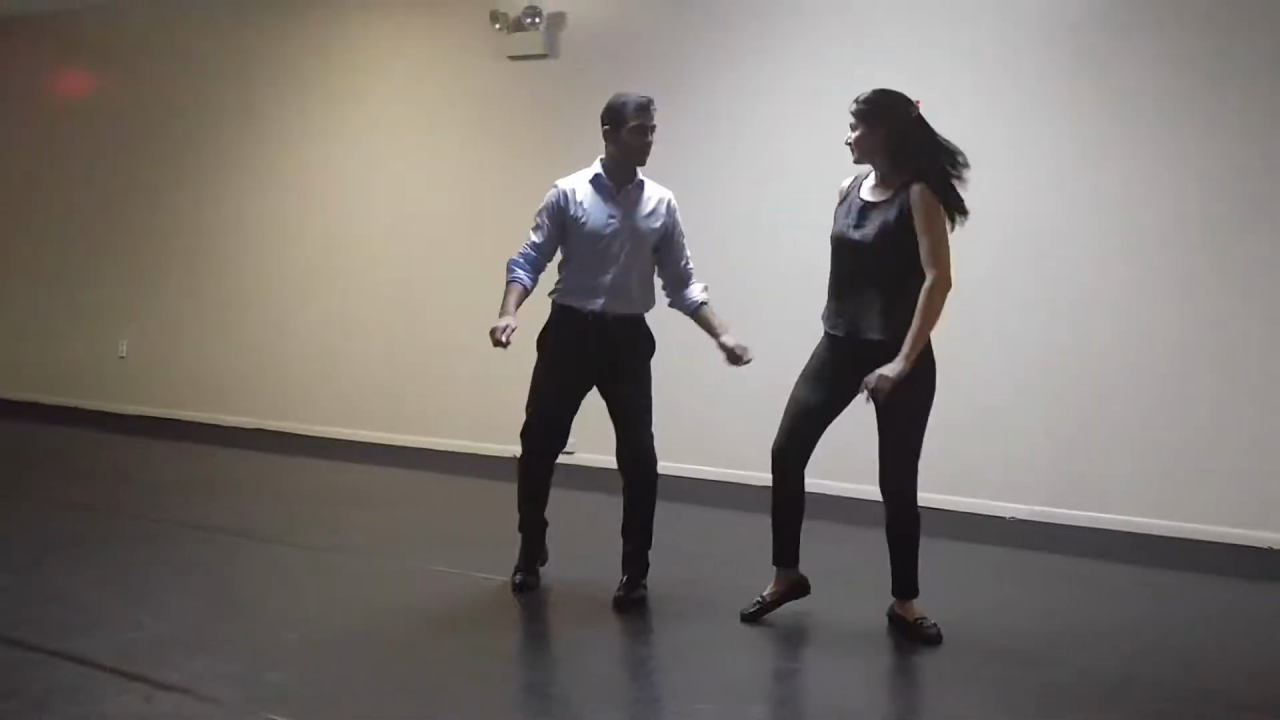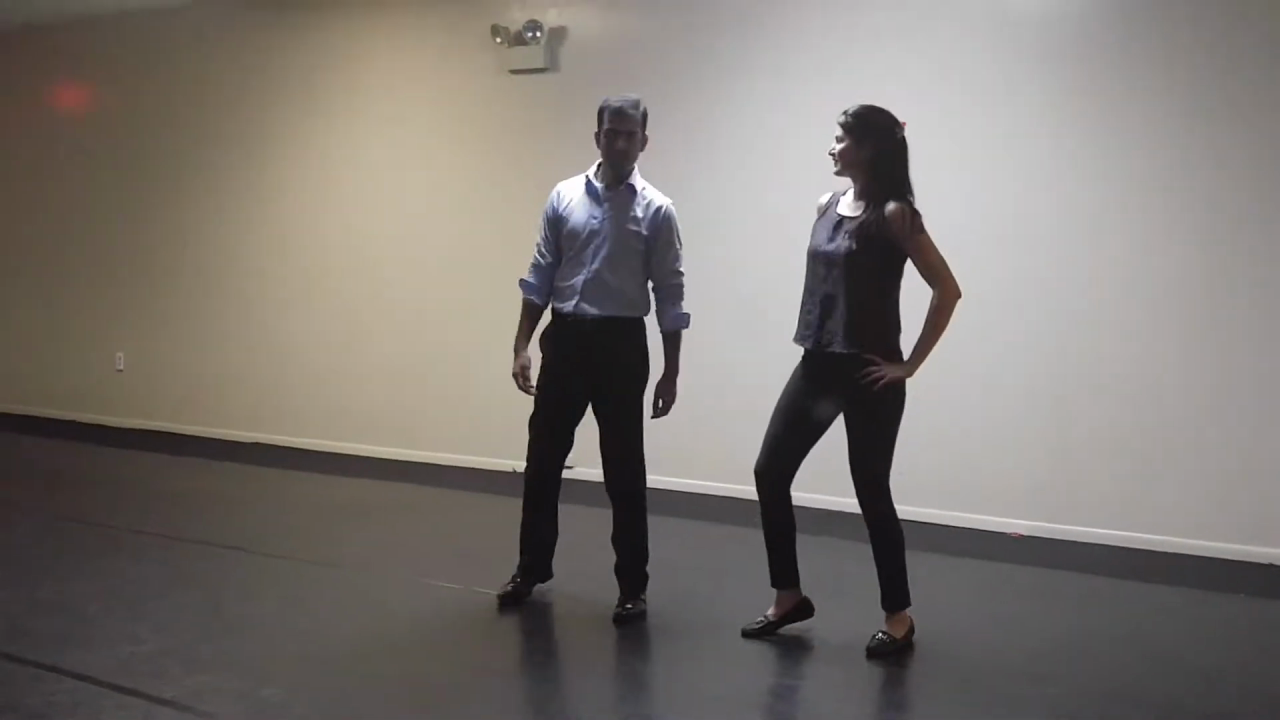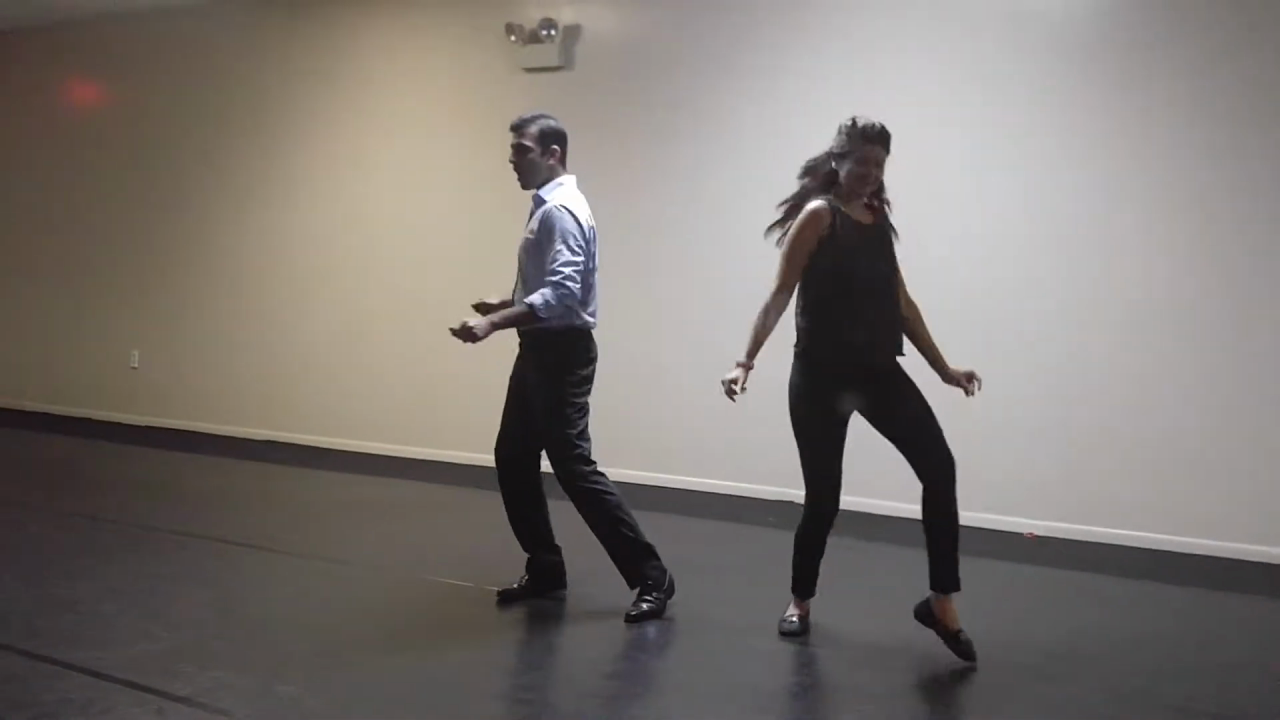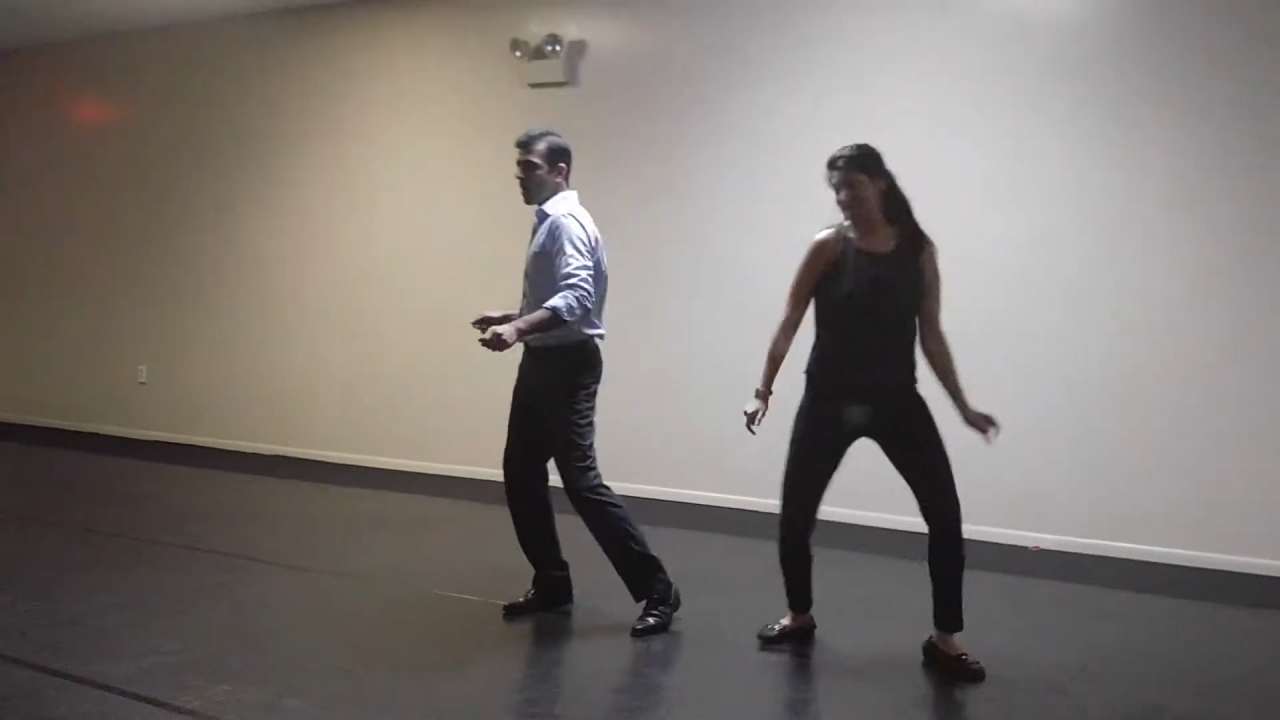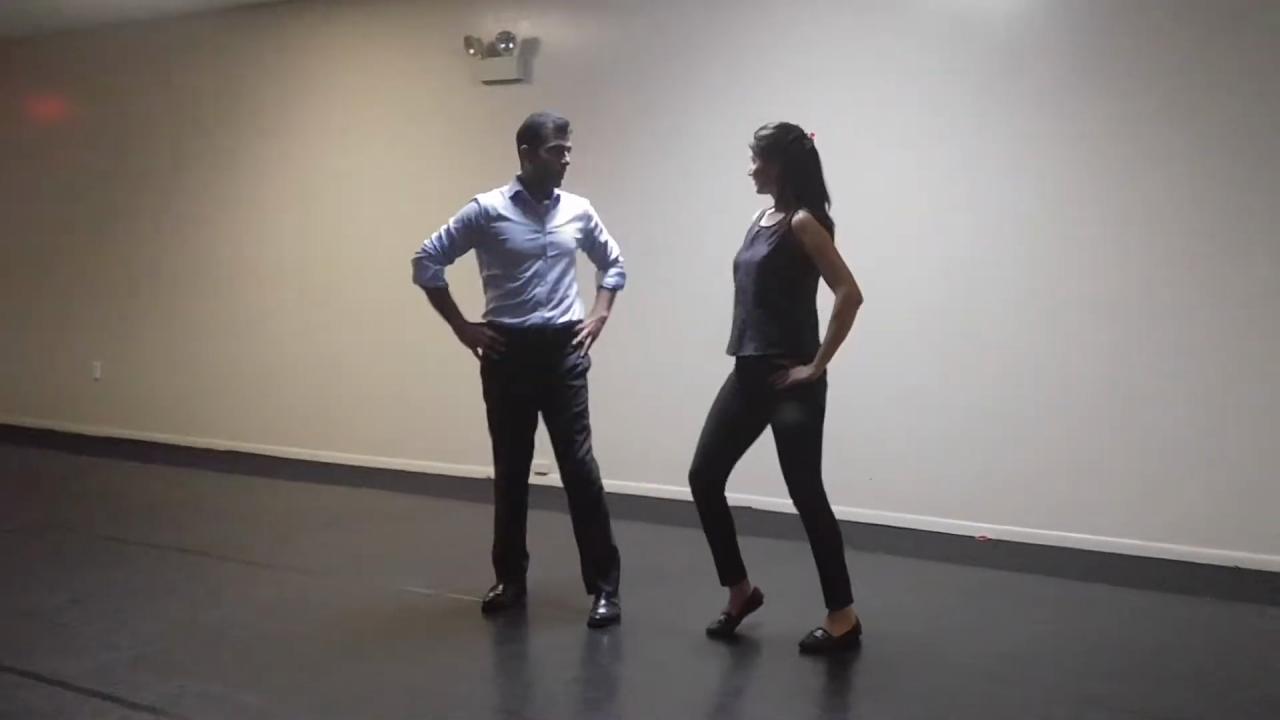
dt=1s
person 1, frame 1
left shoulder: (918, 195)
right shoulder: (850, 190)
left elbow: (938, 278)
left wrist: (906, 359)
left hip: (894, 358)
right hip: (839, 349)
left knee: (898, 482)
right knee: (786, 455)
left ankle: (905, 602)
right ankle: (786, 575)
person 1, frame 2
left shoulder: (894, 214)
right shoulder: (826, 206)
left elbow: (947, 290)
left wrist: (911, 364)
right wrist: (817, 339)
left hip: (869, 373)
right hip: (817, 366)
left knee: (872, 493)
right knee: (769, 473)
left ankle: (898, 616)
right ankle: (788, 597)
person 1, frame 3
left shoulder: (882, 223)
right shoulder: (816, 216)
left elbow: (899, 301)
right elbow: (780, 295)
left wrist: (941, 366)
right wrist: (746, 363)
left hip: (881, 371)
right hip: (821, 375)
left knee: (939, 470)
right knee: (822, 499)
left ankle: (941, 602)
right ankle: (799, 602)
person 1, frame 4
left shoulder: (917, 251)
right shoulder: (828, 245)
left elbow: (929, 333)
right elbow: (790, 323)
left wrist: (962, 403)
right wrist: (762, 391)
left hip: (894, 399)
right hip: (828, 400)
left knee: (945, 515)
right knee: (796, 516)
left ankle: (944, 639)
right ankle: (800, 615)
person 1, frame 5
left shoulder: (802, 223)
right shoulder: (761, 221)
left elbow: (849, 293)
left wrist: (818, 365)
right wrist: (747, 359)
left hip: (790, 379)
right hip: (748, 373)
left knee: (806, 494)
right knee: (704, 478)
left ankle: (843, 615)
right ankle: (740, 590)
person 2, frame 1
left shoulder: (661, 204)
right shoulder: (568, 193)
left elbow: (682, 283)
right elbow: (531, 260)
left wrist: (721, 335)
right wrist: (508, 313)
left hip: (627, 339)
right hip: (569, 333)
left knee: (638, 460)
right knee: (539, 448)
left ankle: (635, 571)
right ankle: (530, 555)
person 2, frame 2
left shoulder: (656, 209)
right shoulder: (564, 196)
left elbow: (670, 296)
right elbow: (541, 277)
left wrist: (670, 371)
right wrist: (522, 344)
left hip: (620, 344)
right hip: (564, 339)
left knee: (623, 469)
right knee: (543, 456)
left ankle: (632, 586)
right ankle: (532, 567)
person 2, frame 3
left shoulder: (560, 209)
right shoulder: (546, 207)
left elbow: (560, 294)
left wrist: (492, 323)
right wrist: (500, 305)
left hip: (562, 353)
right hip: (538, 351)
left knee: (575, 469)
right knee: (513, 458)
left ankle: (652, 578)
right ankle: (545, 569)
person 2, frame 4
left shoulder: (567, 221)
right shoulder: (548, 222)
left elbow: (577, 297)
left wrist: (519, 327)
right wrist: (507, 318)
left hip: (568, 364)
right hip: (540, 363)
left knee: (581, 480)
right knee: (521, 475)
left ankle: (658, 592)
right ankle: (552, 582)
person 2, frame 5
left shoulder: (579, 212)
right shoulder: (487, 210)
left elbow: (613, 263)
right elbow: (427, 262)
left wrist: (599, 316)
right wrist: (462, 326)
left hip: (564, 351)
right hip: (507, 352)
left knee: (579, 467)
right knee: (510, 470)
left ankle: (604, 586)
right ankle: (510, 578)
